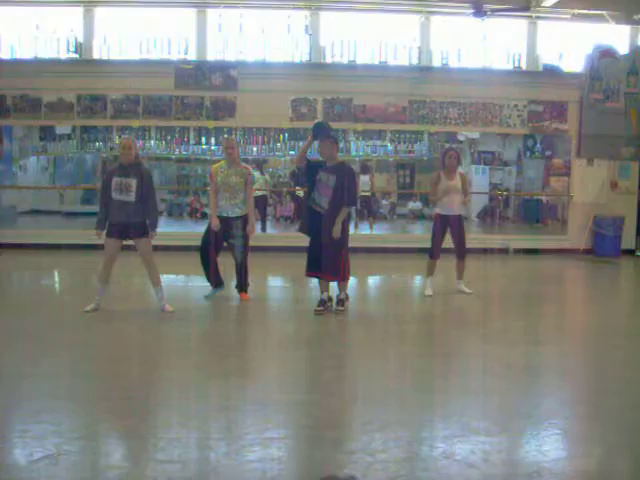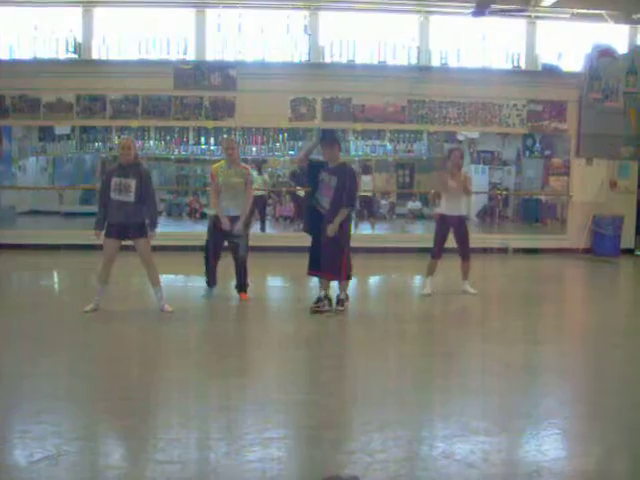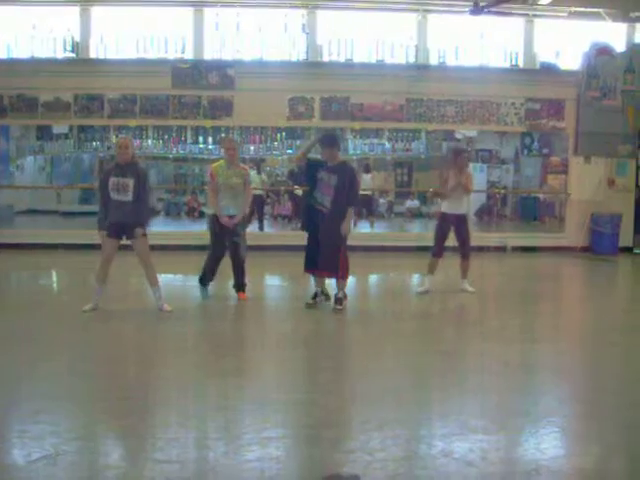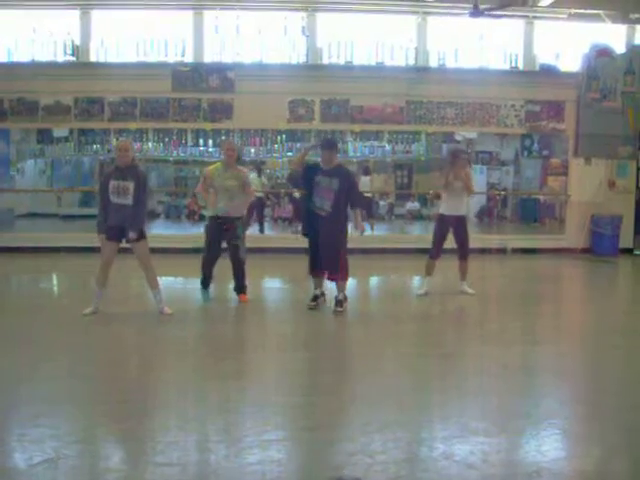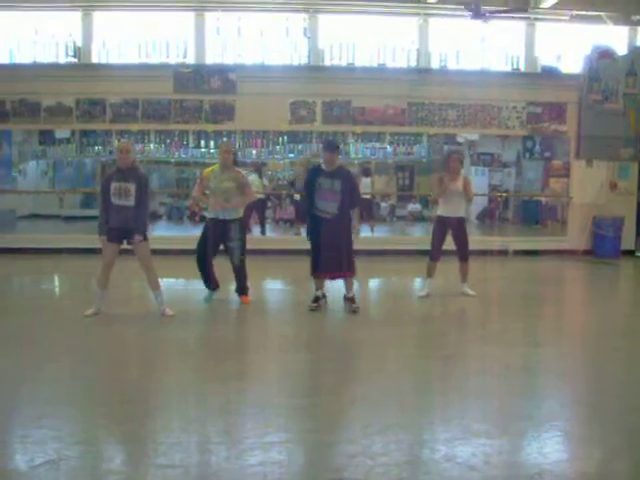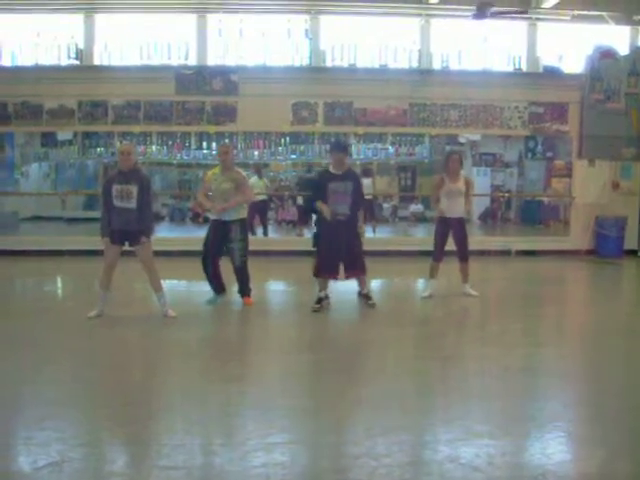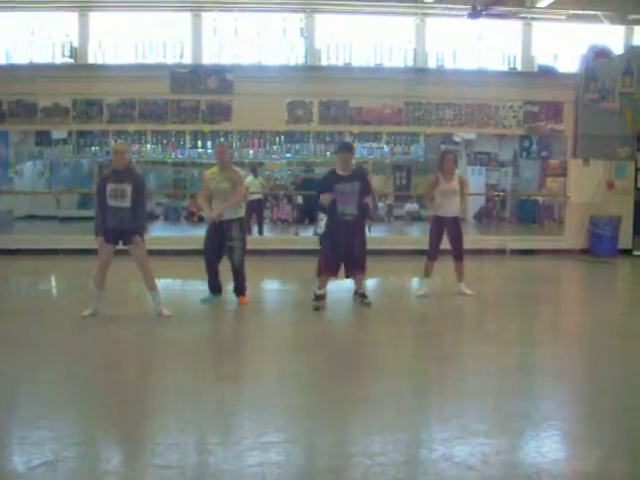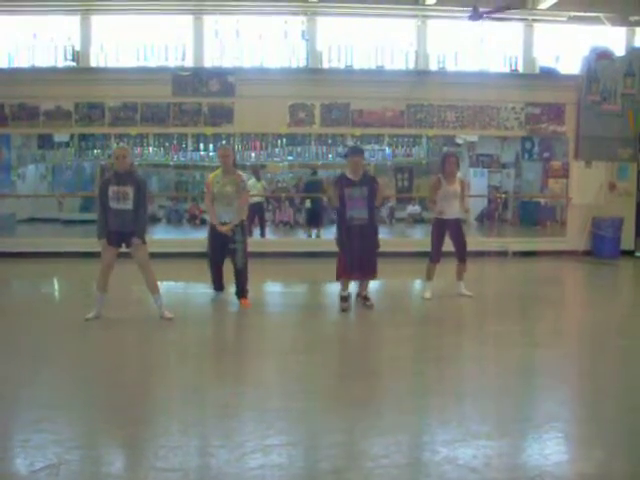
dt=0.2s
person 1, frame 1
left shoulder: (143, 173)
right shoulder: (112, 173)
left elbow: (150, 200)
right elbow: (104, 199)
left wrist: (153, 225)
right wrist: (100, 224)
left hip: (137, 223)
right hip: (116, 223)
left knee: (149, 261)
right knee: (107, 261)
left ankle: (162, 302)
right ankle: (97, 301)
person 1, frame 2
left shoulder: (142, 173)
right shoulder: (111, 173)
left elbow: (150, 200)
right elbow: (103, 200)
left wrist: (153, 225)
right wrist: (99, 224)
left hip: (137, 223)
right hip: (115, 223)
left knee: (148, 261)
right knee: (107, 261)
left ankle: (162, 302)
right ankle: (96, 301)
person 1, frame 3
left shoulder: (140, 172)
right shoulder: (108, 173)
left elbow: (144, 200)
right elbow: (103, 201)
left wrist: (142, 224)
right wrist: (102, 225)
left hip: (134, 223)
right hip: (113, 223)
left knee: (146, 261)
right knee: (105, 261)
left ankle: (160, 301)
right ankle: (95, 301)
person 1, frame 4
left shoulder: (139, 175)
right shoulder: (108, 176)
left elbow: (142, 204)
right elbow: (103, 204)
left wrist: (136, 228)
right wrist: (101, 228)
left hip: (134, 227)
right hip: (112, 226)
left knee: (147, 264)
right knee: (104, 264)
left ankle: (161, 305)
right ankle: (95, 305)
person 1, frame 5
left shoulder: (141, 177)
right shoulder: (109, 178)
left elbow: (144, 206)
right elbow: (104, 206)
left wrist: (141, 230)
right wrist: (102, 230)
left hip: (134, 228)
right hip: (114, 228)
left knee: (148, 265)
right knee: (106, 265)
left ankle: (162, 306)
right ankle: (97, 306)
person 1, frame 6
left shoulder: (142, 179)
right shoulder: (111, 180)
left elbow: (147, 207)
right elbow: (106, 208)
left wrist: (147, 232)
right wrist: (104, 232)
left hip: (137, 229)
right hip: (116, 230)
left knee: (150, 267)
right knee: (108, 267)
left ankle: (165, 307)
right ankle: (100, 307)
person 1, frame 7
left shoulder: (137, 178)
right shoulder: (105, 179)
left elbow: (141, 207)
right elbow: (100, 207)
left wrist: (140, 231)
right wrist: (98, 231)
left hip: (131, 229)
right hip: (110, 229)
left knee: (144, 266)
right knee: (102, 266)
left ankle: (159, 306)
right ankle: (94, 306)
person 1, frame 8
left shoulder: (138, 181)
right shoulder: (106, 182)
left elbow: (142, 209)
right elbow: (102, 210)
left wrist: (139, 234)
right wrist: (101, 234)
left hip: (133, 232)
right hip: (112, 231)
left knee: (146, 268)
right knee: (105, 268)
left ankle: (161, 309)
right ankle: (97, 309)
person 2, frame 1
left shoulder: (346, 171)
right shoulder: (319, 167)
left elbow: (349, 202)
right elbow: (299, 161)
left wrist: (338, 223)
right wrist: (310, 140)
left hip: (336, 224)
right hip: (318, 223)
left knee: (339, 260)
right knee: (319, 260)
left ankle: (342, 296)
right ankle: (325, 297)
person 2, frame 2
left shoulder: (348, 172)
right shoulder: (322, 167)
left elbow: (348, 203)
right elbow: (302, 160)
left wrist: (335, 223)
right wrist: (315, 142)
left hip: (337, 224)
right hip: (320, 222)
left knee: (340, 260)
right knee: (319, 259)
left ankle: (342, 296)
right ankle: (324, 297)
person 2, frame 3
left shoulder: (347, 171)
right shoulder: (319, 166)
left elbow: (352, 200)
right elbow: (300, 159)
left wrist: (347, 222)
right wrist: (313, 142)
left hip: (336, 221)
right hip: (316, 219)
left knee: (338, 257)
right knee: (314, 255)
left ankle: (341, 294)
right ankle: (320, 291)
person 2, frame 4
left shoulder: (345, 174)
right shoulder: (313, 169)
left elbow: (354, 199)
right elbow: (294, 168)
left wrist: (358, 220)
right wrist: (307, 150)
left hip: (336, 224)
right hip: (315, 222)
left knee: (338, 259)
right knee: (316, 258)
left ankle: (340, 297)
right ankle: (318, 292)
person 2, frame 5
left shoulder: (346, 175)
right shoulder: (314, 172)
left elbow: (354, 201)
left wrist: (355, 221)
left hip: (341, 224)
right hip: (318, 223)
left knee: (345, 258)
right knee: (318, 259)
left ankle: (349, 295)
right ankle: (319, 294)
person 2, frame 6
left shoulder: (353, 176)
right shoulder: (322, 176)
left elbow: (359, 201)
right elbow: (316, 199)
left wrist: (360, 222)
right wrist: (323, 208)
left hip: (349, 225)
right hip: (328, 225)
left knee: (356, 258)
right knee: (325, 260)
left ankle: (364, 291)
right ankle: (322, 295)
person 2, frame 7
left shoulder: (361, 174)
right shoulder: (330, 177)
left elbow: (368, 195)
right elbow: (321, 200)
left wrist: (369, 201)
right wrist: (324, 199)
left hip: (356, 224)
right hip: (335, 224)
left knee: (359, 258)
right knee: (328, 258)
left ankle: (360, 290)
right ankle: (320, 293)
person 2, frame 8
left shoulder: (370, 180)
right shoulder: (340, 181)
left elbow: (376, 203)
right elbow: (335, 206)
left wrist: (380, 196)
right wrist: (334, 197)
left hip: (367, 228)
right hip: (347, 228)
left knee: (368, 261)
right knee: (346, 261)
left ankle: (362, 293)
right ankle: (344, 294)
person 3, frame 1
left shoulder: (246, 170)
right shoulder: (215, 169)
left elbow: (250, 197)
right elbow: (213, 195)
left wrist: (251, 221)
right wrist: (213, 217)
left hip: (239, 217)
right hip: (219, 217)
left knee: (240, 255)
right knee: (207, 251)
left ankle: (243, 289)
right ankle: (216, 284)
person 3, frame 2
left shoulder: (246, 170)
right shoulder: (216, 169)
left elbow: (249, 197)
right elbow: (213, 196)
left wrist: (242, 220)
right wrist: (222, 218)
left hip: (239, 218)
right hip: (219, 217)
left knee: (240, 255)
right knee: (212, 252)
left ankle: (242, 289)
right ankle: (211, 284)
person 3, frame 3
left shoulder: (244, 171)
right shoulder: (215, 169)
left elbow: (248, 196)
right elbow: (212, 194)
left wrist: (240, 216)
right wrist: (222, 216)
left hip: (238, 217)
right hip: (219, 216)
left knee: (239, 254)
right knee: (217, 252)
left ankle: (240, 288)
right ankle: (204, 282)
person 3, frame 4
left shoulder: (242, 173)
right shoulder: (211, 171)
left elbow: (250, 196)
right elbow: (201, 191)
left wrist: (237, 208)
right wrist: (214, 205)
left hip: (236, 219)
right hip: (216, 217)
left knee: (238, 256)
right knee: (211, 253)
left ankle: (241, 290)
right ankle: (204, 286)
person 3, frame 5
left shoulder: (239, 175)
right shoulder: (209, 173)
left elbow: (250, 196)
right elbow: (196, 193)
left wrist: (231, 205)
right wrist: (210, 203)
left hip: (235, 220)
right hip: (214, 219)
left knee: (237, 257)
right knee: (203, 255)
left ankle: (243, 291)
right ankle: (212, 287)
person 3, frame 6
left shoulder: (238, 175)
right shoulder: (211, 175)
left elbow: (249, 196)
right elbow: (200, 195)
left wrist: (226, 206)
right wrist: (212, 206)
left hip: (237, 221)
right hip: (217, 221)
left knee: (239, 259)
right knee: (209, 258)
left ankle: (245, 293)
right ankle: (218, 290)
person 3, frame 7
left shoulder: (236, 174)
right shoulder: (209, 175)
left elbow: (240, 196)
right elbow: (202, 197)
left wrist: (219, 212)
right wrist: (208, 213)
left hip: (235, 220)
right hip: (215, 220)
left knee: (237, 258)
right knee: (210, 257)
left ankle: (240, 292)
right ankle: (215, 292)
person 3, frame 8
left shoulder: (240, 178)
right shoulder: (212, 178)
left elbow: (244, 203)
right elbow: (208, 203)
left wrist: (232, 224)
right wrist: (217, 224)
left hip: (237, 224)
right hip: (217, 224)
left knee: (240, 261)
right knee: (215, 260)
left ankle: (242, 295)
right ankle: (218, 289)
person 4, frame 1
left shoulder: (462, 177)
right shoulder: (438, 177)
left elbow: (467, 194)
right elbow: (432, 199)
left wrist: (465, 200)
right wrist: (442, 194)
left hip: (457, 217)
right hip: (441, 216)
left knee: (461, 251)
right knee: (435, 250)
left ankle: (460, 283)
right ankle: (429, 284)
person 4, frame 2
left shoulder: (465, 176)
right shoulder: (444, 175)
left elbow: (468, 191)
right elbow: (442, 188)
left wrist: (460, 178)
right wrist: (449, 172)
left hip: (460, 217)
right hip: (444, 216)
left knee: (465, 252)
right knee: (436, 251)
left ankle: (465, 284)
right ankle: (428, 284)
person 4, frame 3
left shoulder: (467, 175)
right shoulder: (446, 175)
left elbow: (469, 191)
right elbow: (443, 195)
left wrist: (461, 181)
right wrist: (456, 184)
left hip: (461, 216)
right hip: (446, 215)
left knee: (465, 250)
right knee: (438, 249)
left ankle: (464, 283)
right ankle: (427, 282)
person 4, frame 4
left shoulder: (466, 176)
right shoulder: (447, 174)
left elbow: (470, 191)
right elbow: (444, 188)
left wrist: (462, 177)
right wrist: (453, 176)
left hip: (460, 217)
right hip: (444, 216)
left knee: (464, 252)
right knee: (435, 251)
left ankle: (463, 284)
right ankle: (426, 284)
person 4, frame 5
left shoulder: (465, 180)
right shoulder: (441, 178)
left elbow: (470, 200)
right elbow: (437, 195)
left wrist: (467, 195)
right wrist: (446, 185)
left hip: (458, 219)
right hip: (442, 218)
left knee: (464, 253)
right knee: (435, 252)
left ankle: (464, 286)
right ankle: (427, 286)
person 4, frame 6
left shoulder: (465, 180)
right shoulder: (441, 180)
left elbow: (468, 198)
right elbow: (434, 200)
left wrist: (468, 207)
right wrist: (438, 208)
left hip: (459, 219)
right hip: (443, 219)
left knee: (464, 254)
right knee: (437, 253)
left ankle: (466, 286)
right ankle: (430, 287)
person 4, frame 7
left shoulder: (460, 180)
right shoulder: (435, 179)
left elbow: (463, 197)
right elbow: (428, 198)
left wrist: (463, 206)
right wrist: (432, 205)
left hip: (454, 218)
right hip: (438, 218)
left knee: (459, 253)
right knee: (432, 252)
left ankle: (461, 285)
right ankle: (425, 285)
person 4, frame 8
left shoulder: (461, 182)
right shoulder: (438, 182)
left elbow: (462, 199)
right elbow: (430, 201)
left wrist: (465, 208)
right wrist: (436, 209)
left hip: (455, 220)
right hip: (440, 220)
left knee: (463, 254)
right knee: (435, 255)
left ankle: (460, 286)
right ankle: (428, 287)
